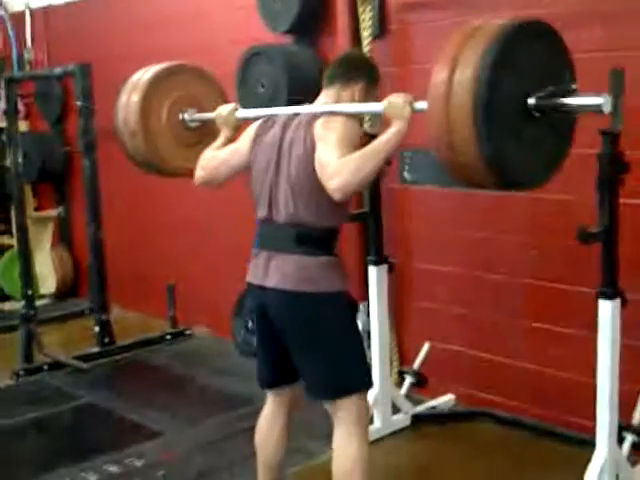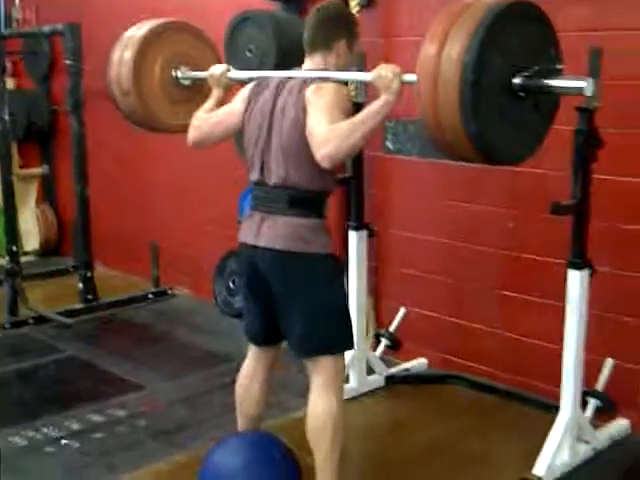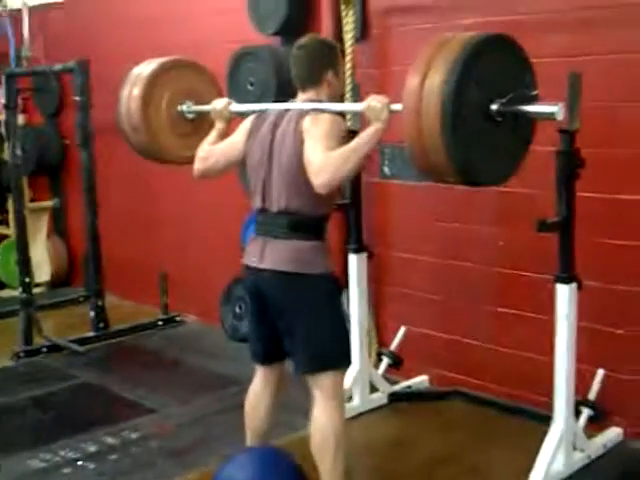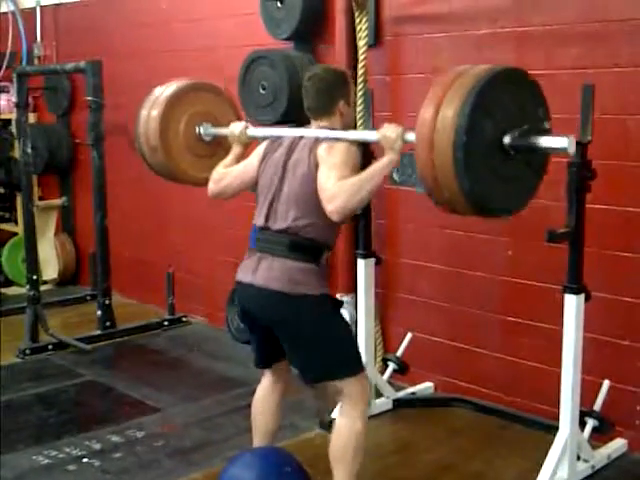
dt=1s
person 1, frame 1
left shoulder: (264, 125)
right shoulder: (337, 124)
left elbow: (204, 173)
right elbow: (339, 182)
left wrist: (226, 129)
right wrist: (397, 128)
left hip: (264, 277)
right hip: (310, 281)
left knee: (279, 397)
right knee: (350, 414)
person 1, frame 2
left shoulder: (257, 87)
right shoulder: (326, 90)
left elbow: (197, 134)
right elbow: (328, 150)
left wrist: (216, 89)
right wrist: (385, 98)
left hip: (254, 236)
right hip: (299, 242)
left knee: (260, 352)
right knee: (326, 372)
person 1, frame 3
left shoulder: (257, 121)
right shoulder: (321, 121)
left elbow: (203, 165)
right elbow: (324, 178)
left wrist: (219, 122)
right wrist: (375, 127)
left hip: (258, 261)
right hip: (301, 266)
left knee: (267, 370)
right knee: (328, 388)
person 1, frame 4
left shoulder: (272, 145)
right shoulder: (336, 148)
left elbow: (216, 187)
right elbow: (337, 204)
left wrist: (237, 146)
right wrist: (389, 157)
left hip: (250, 281)
right hip: (293, 286)
left knee: (274, 374)
right knee: (355, 395)
